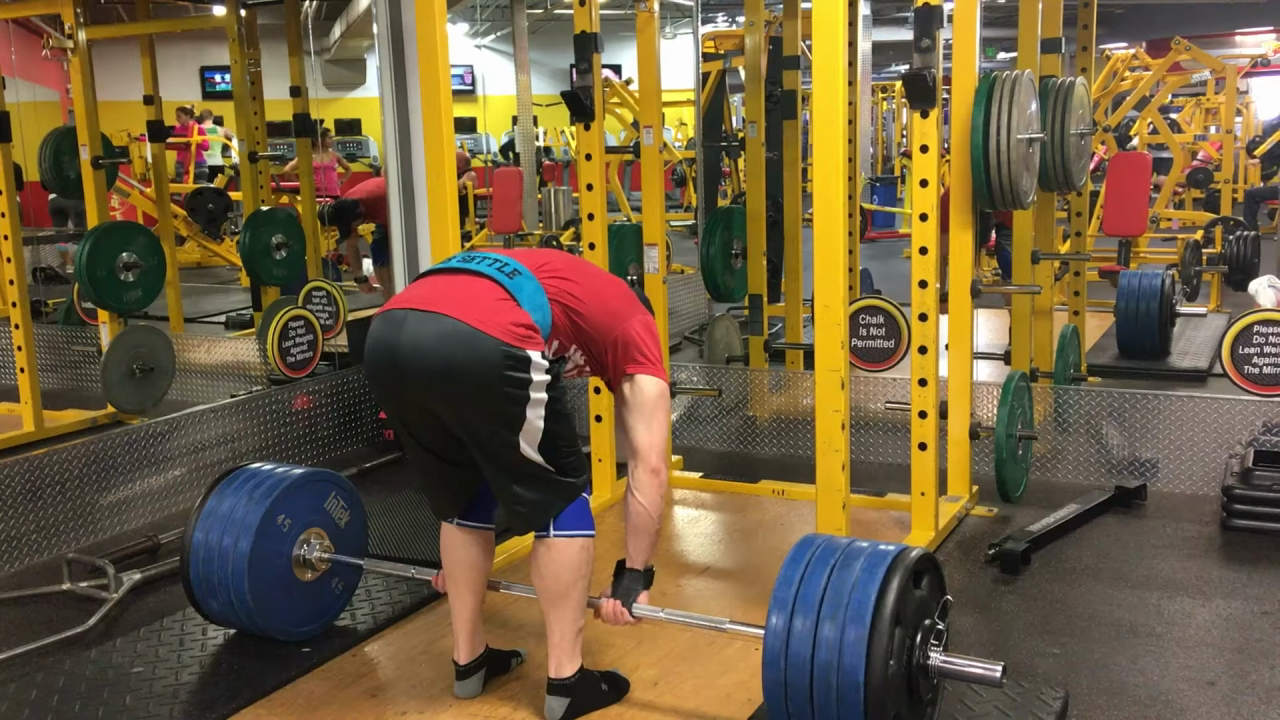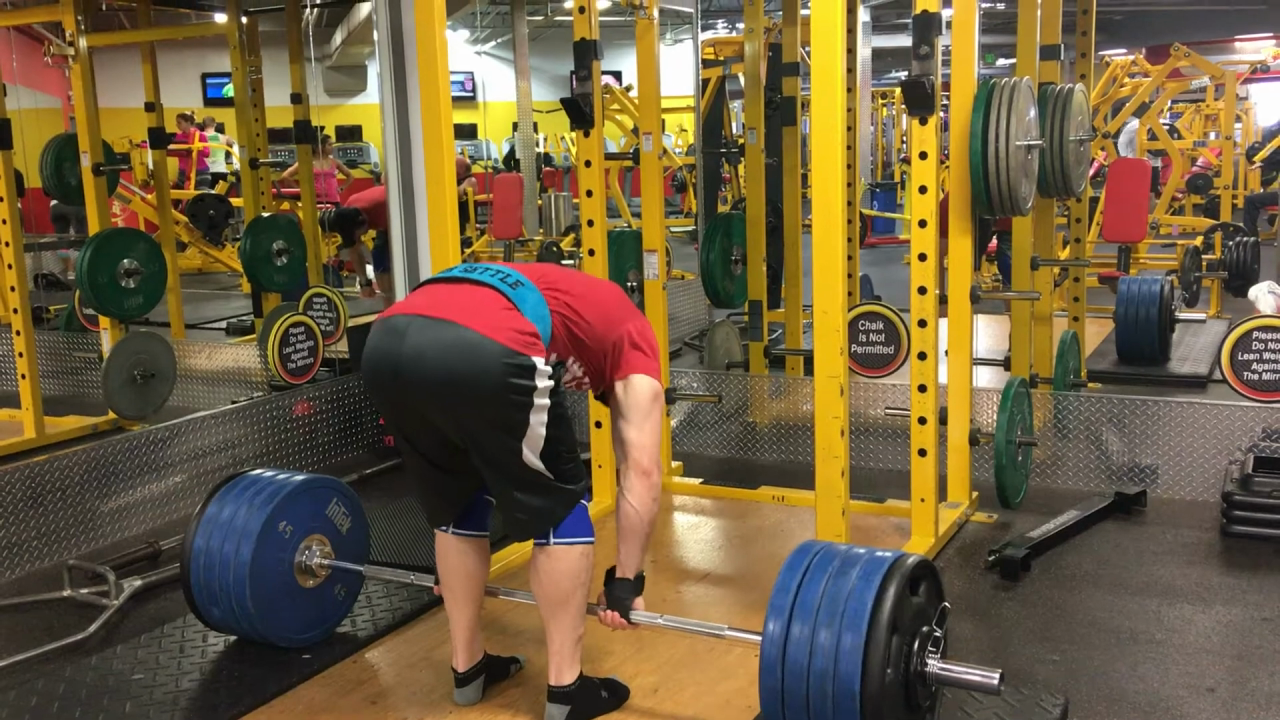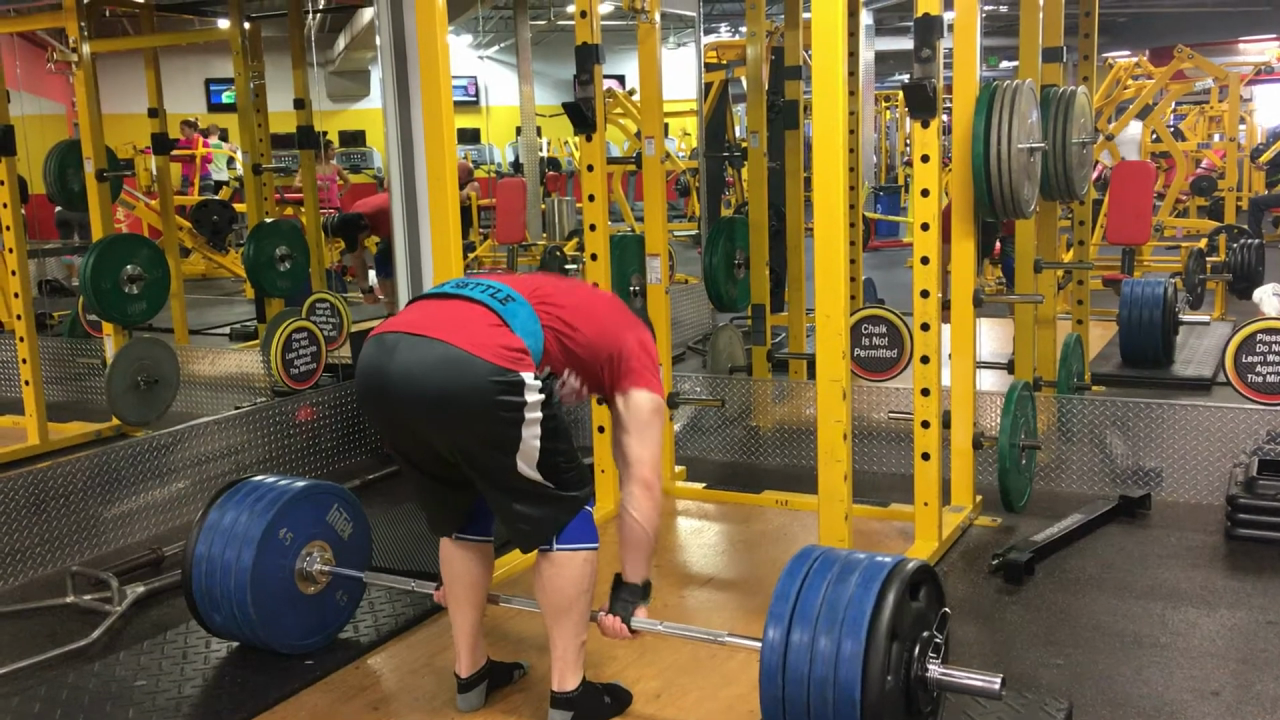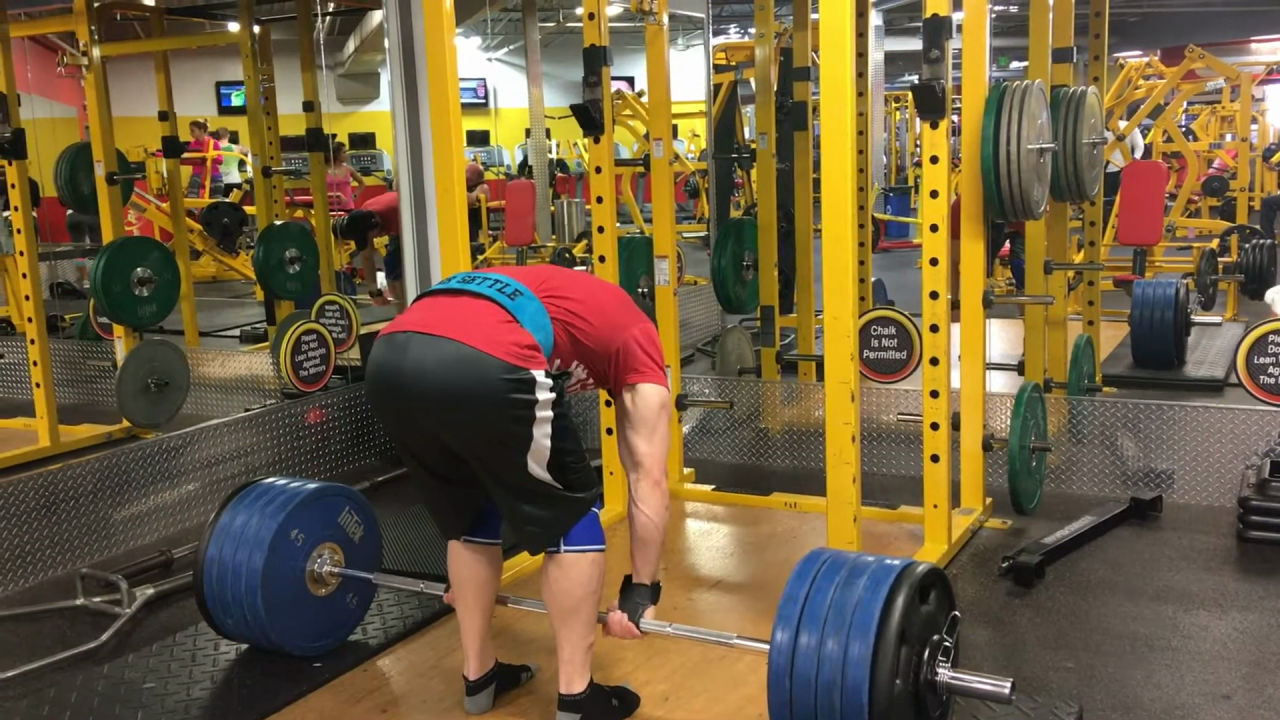
dt=0.5s
person 1, frame 1
right shoulder: (633, 324)
left elbow: (492, 454)
right elbow: (648, 466)
left wrist: (457, 560)
right wrist: (634, 577)
left hip: (387, 334)
right hip: (480, 343)
left knee: (464, 499)
right knee: (561, 501)
left ankle: (469, 660)
right ankle: (566, 681)
person 1, frame 2
right shoulder: (630, 333)
left elbow: (496, 455)
right elbow: (640, 470)
right wrist: (626, 582)
left hip: (387, 342)
right hip: (480, 352)
left knee: (458, 508)
right knee: (559, 510)
left ankle: (467, 667)
person 1, frame 3
right shoulder: (631, 342)
left elbow: (491, 467)
right elbow: (643, 483)
left wrist: (460, 576)
right wrist: (630, 591)
left hip: (379, 359)
right hip: (471, 369)
left knee: (462, 510)
right knee: (565, 515)
left ankle: (470, 674)
person 1, frame 4
right shoulder: (635, 337)
left elbow: (498, 463)
right elbow: (648, 477)
right wrist: (640, 591)
left hip: (389, 358)
right hip: (484, 366)
left knee: (470, 513)
right knee: (571, 517)
left ankle: (479, 676)
